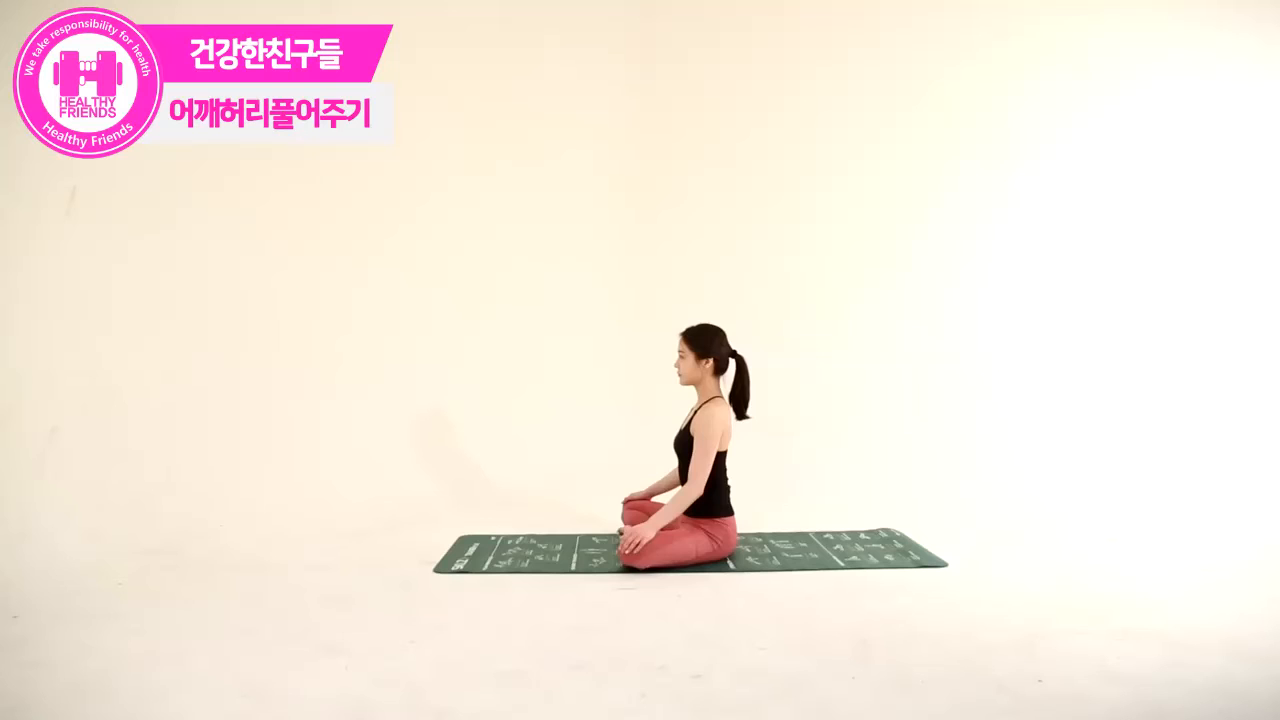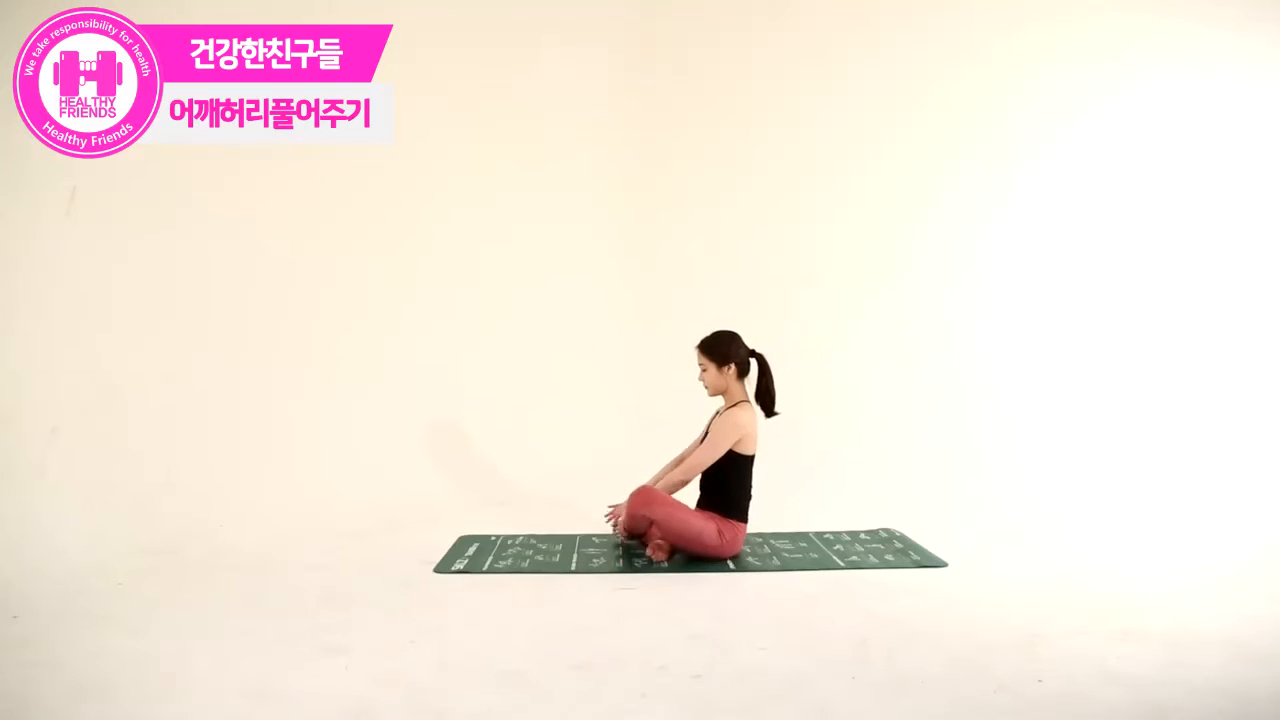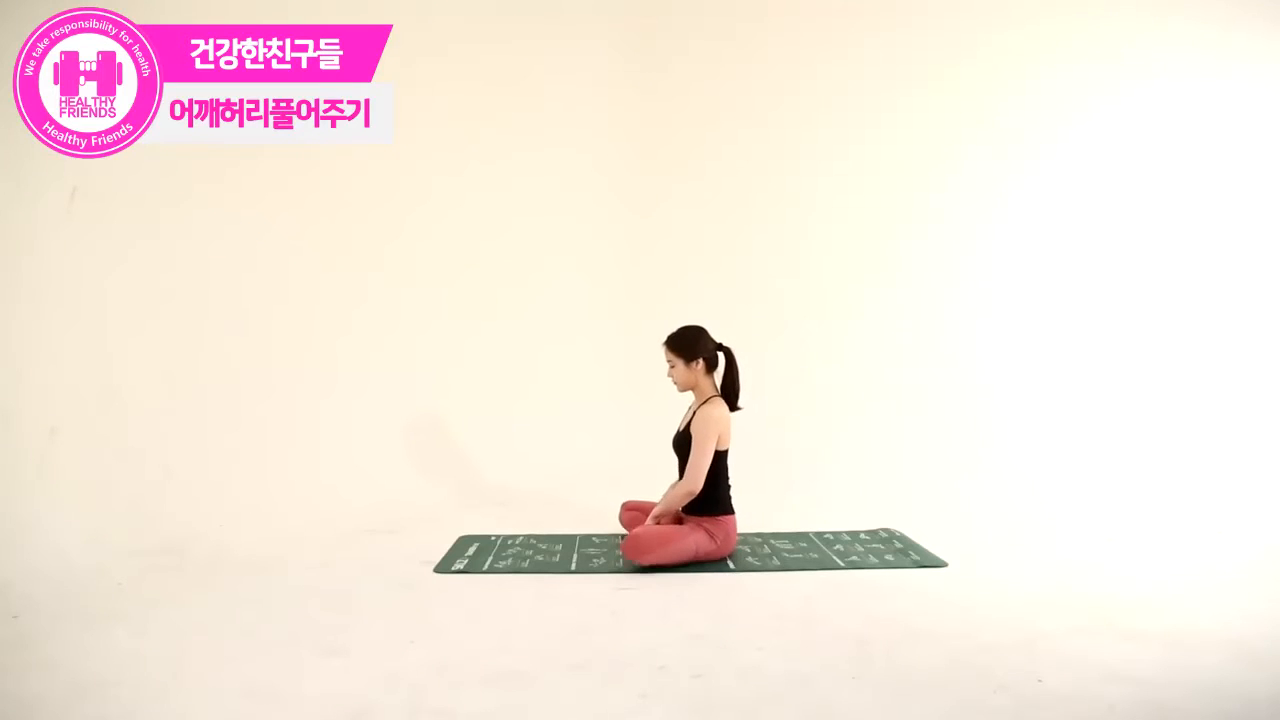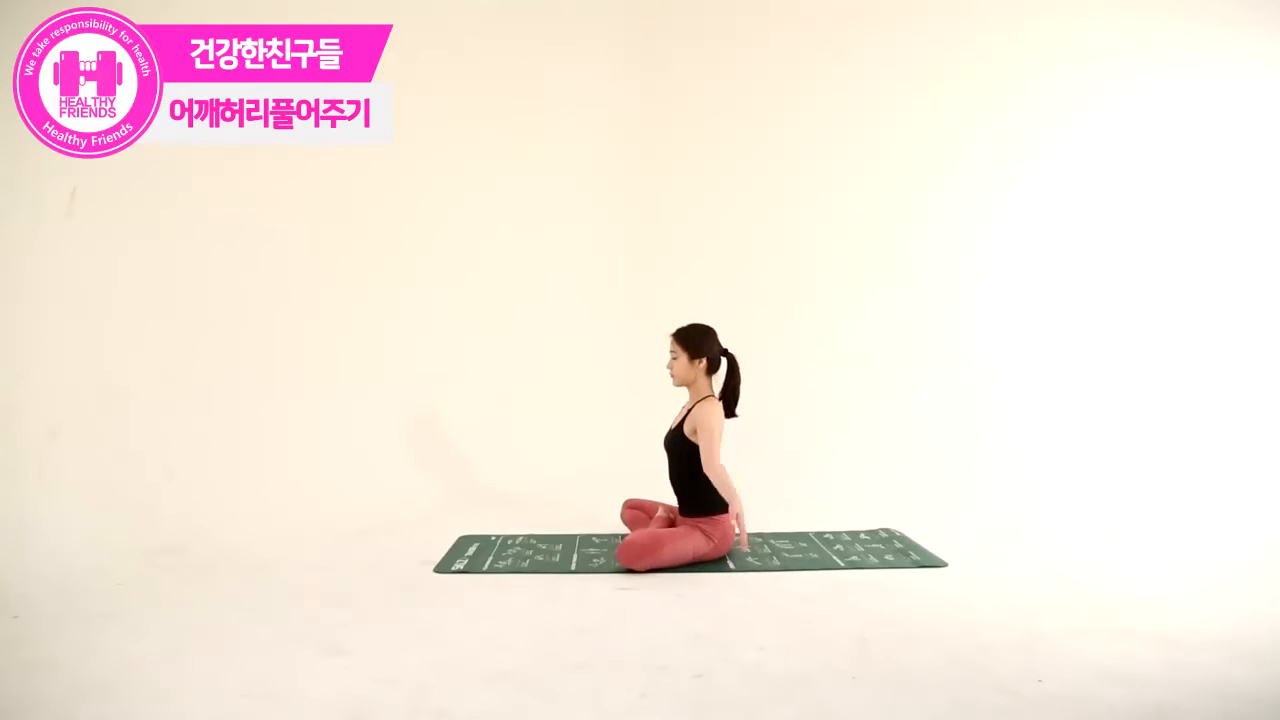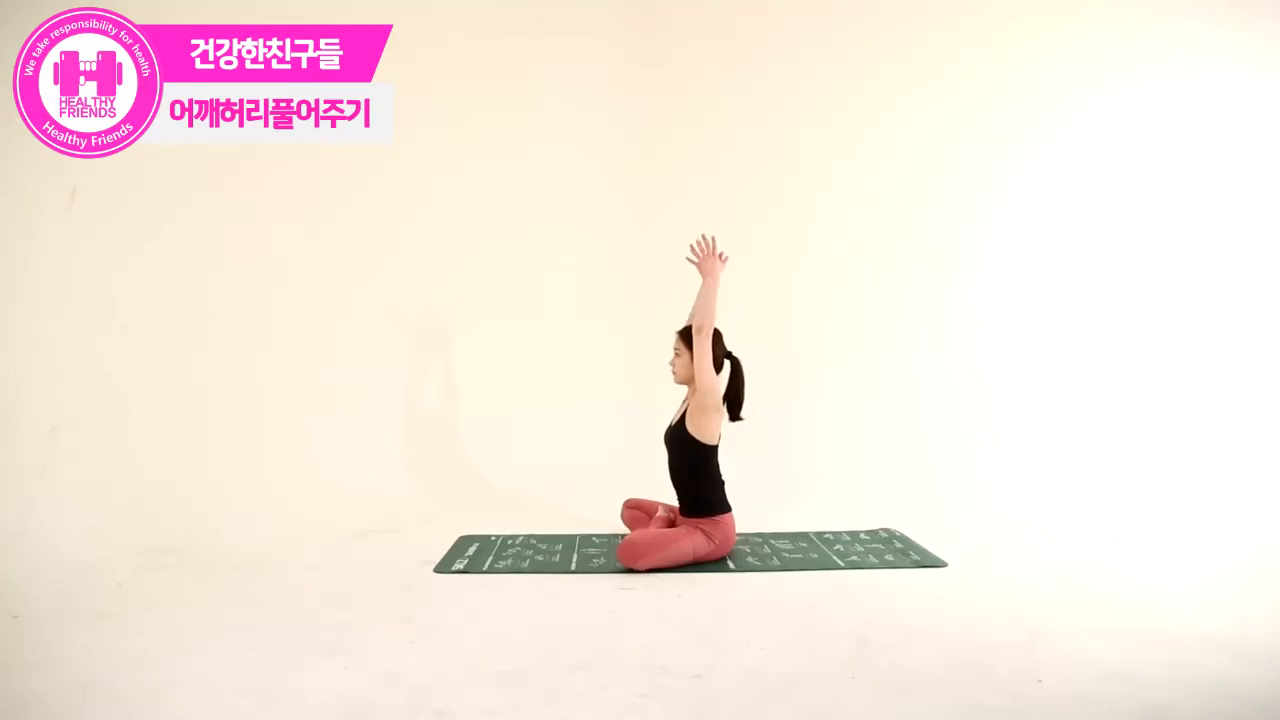
dt=1s
person 1, frame 1
left shoulder: (713, 413)
right shoulder: (704, 408)
left elbow: (696, 485)
left wrist: (652, 526)
right wrist: (648, 492)
left hip: (713, 531)
right hip: (696, 520)
left knee: (631, 552)
right knee: (631, 509)
person 1, frame 2
left shoulder: (737, 418)
right shoulder: (726, 412)
left elbow: (685, 474)
right elbow: (683, 458)
left wrist: (634, 503)
right wrist: (632, 504)
left hip: (723, 532)
right hip: (709, 522)
left knee: (643, 499)
right knee: (636, 510)
person 1, frame 3
left shoulder: (711, 414)
right shoulder: (699, 407)
left elbow: (692, 485)
left wrist: (658, 512)
right wrist: (662, 509)
left hip: (714, 529)
right hip: (694, 517)
left knee: (635, 547)
right knee: (629, 510)
person 1, frame 4
left shoulder: (708, 410)
right shoulder: (694, 406)
left elbow: (712, 464)
left wrist: (734, 503)
left hip: (710, 527)
right hip: (690, 516)
left knee: (629, 553)
right knee: (630, 507)
person 1, frame 5
left shoulder: (708, 402)
right shoulder: (694, 398)
left elbow: (703, 332)
right elbow: (696, 331)
left wrist: (713, 278)
right wrist: (706, 280)
left hip: (712, 529)
right hip: (693, 517)
left knee: (630, 553)
right knee: (631, 508)
